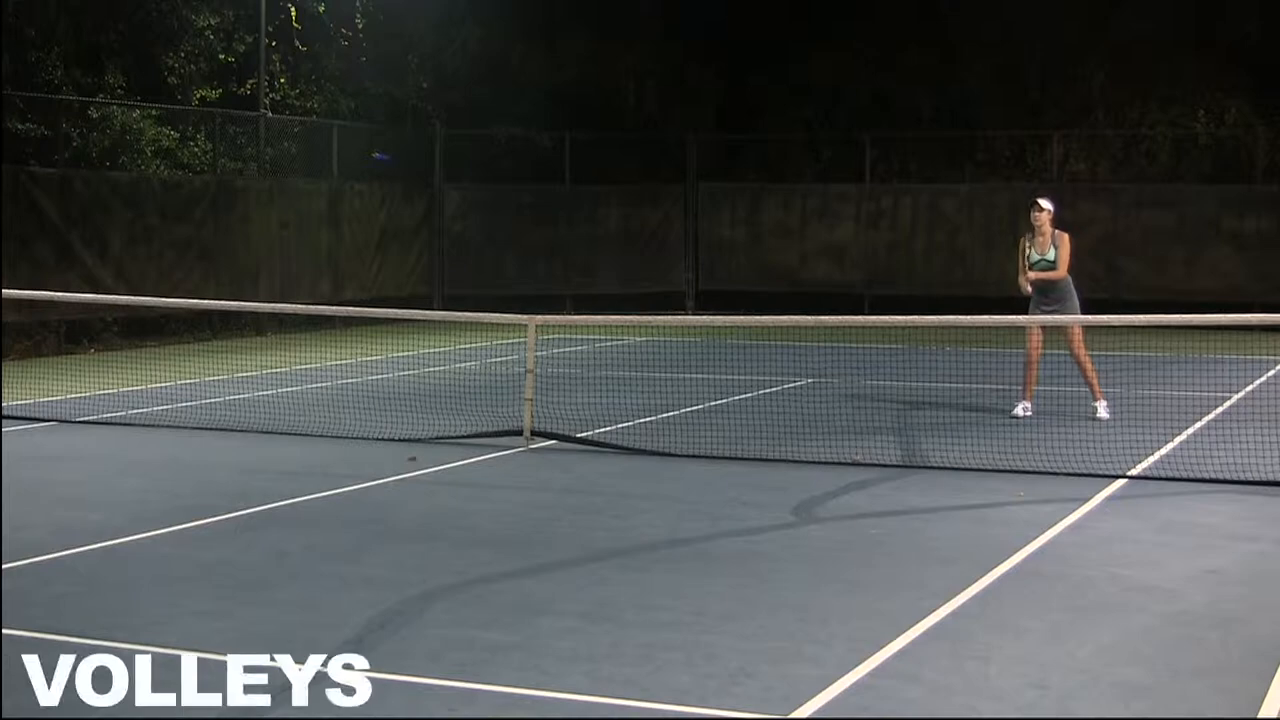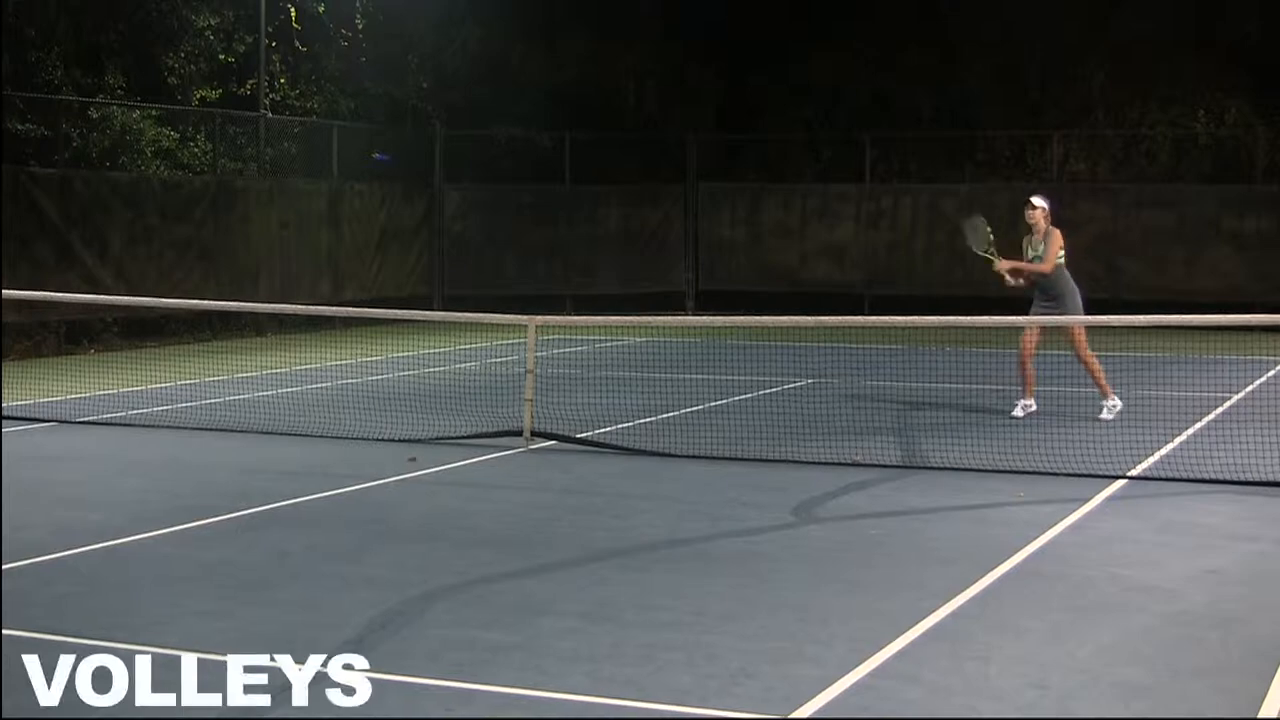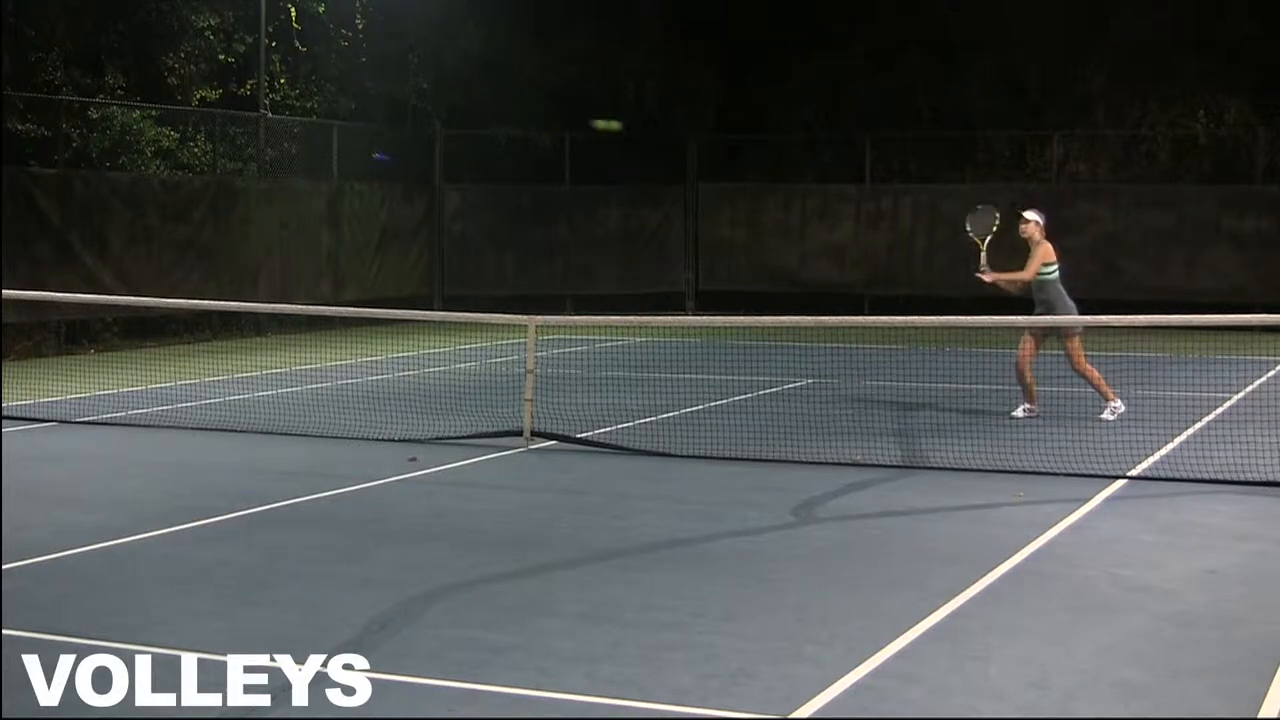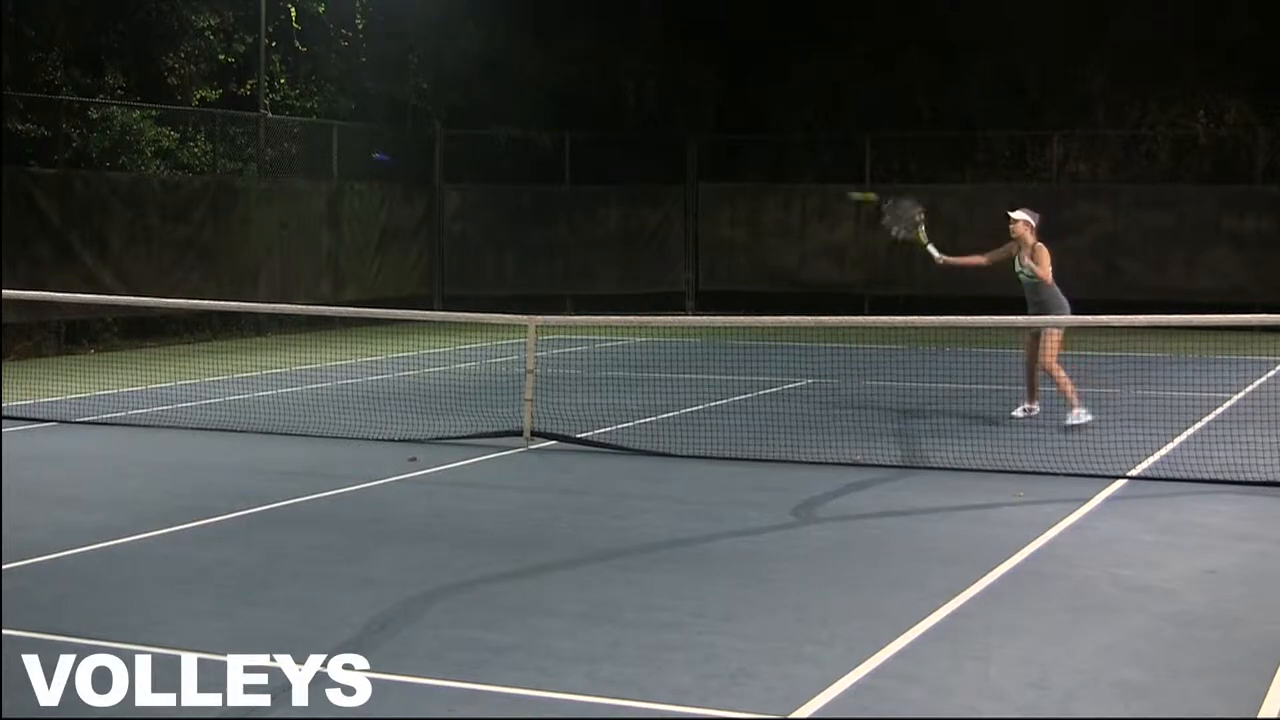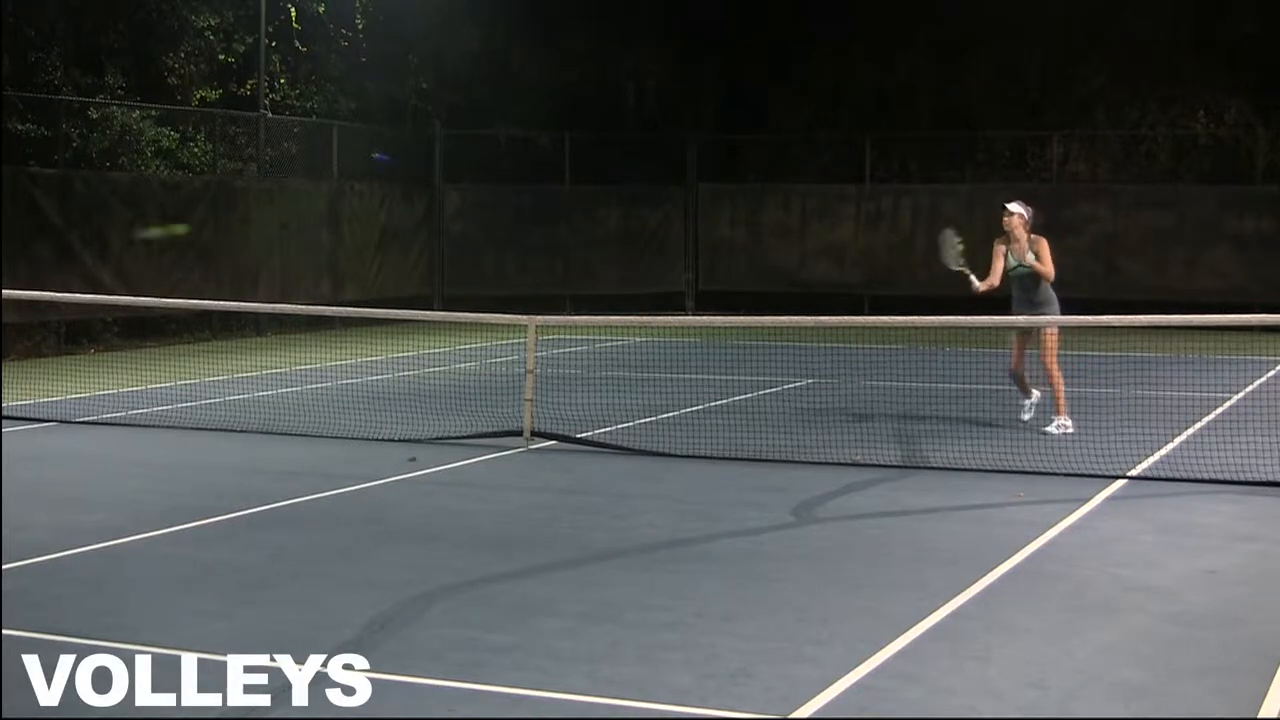
dt=0.3s
person 1, frame 1
left shoulder: (1062, 237)
right shoulder: (1025, 241)
left elbow: (1061, 272)
right elbow: (1022, 275)
left wrist: (1036, 275)
right wrist: (1025, 284)
left hip: (1064, 299)
right hip: (1039, 301)
left knee: (1079, 353)
right knee: (1032, 354)
left ankle: (1100, 401)
right ankle: (1026, 403)
person 1, frame 2
left shoulder: (1053, 233)
right shoulder: (1028, 241)
left elbow: (1047, 267)
left wrist: (1011, 264)
right wrist: (1015, 278)
left hip: (1065, 297)
right hip: (1042, 298)
left knee: (1083, 352)
right knee: (1025, 351)
left ankle: (1111, 399)
right ankle: (1028, 401)
person 1, frame 3
left shoulder: (1043, 247)
right shoulder: (1032, 253)
left elbow: (1026, 275)
right elbow: (1018, 288)
left wrist: (996, 275)
right wrist: (993, 278)
left hip: (1061, 311)
right hip: (1042, 311)
left knee: (1079, 365)
right knee: (1022, 361)
left ankle: (1114, 402)
right ankle: (1031, 405)
person 1, frame 4
left shoulder: (1039, 248)
right shoulder: (1014, 247)
left elbow: (1048, 280)
right elbow: (983, 260)
left wrist: (1034, 265)
right wrist: (947, 260)
left hip: (1055, 312)
right hip: (1036, 312)
left knee: (1048, 363)
right knee: (1030, 364)
left ankle: (1077, 409)
right ankle: (1031, 404)
person 1, frame 5
left shoulder: (1038, 242)
right shoulder: (1001, 244)
left elbow: (1050, 276)
right elbow: (995, 277)
left wrist: (1030, 261)
right wrist: (984, 285)
left hip: (1044, 307)
right hip: (1021, 309)
left knee: (1050, 364)
right knee: (1015, 369)
left ankle: (1063, 419)
right ankle: (1029, 396)
